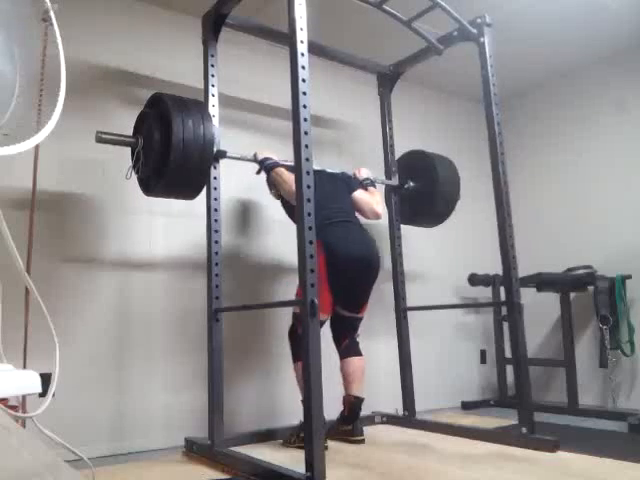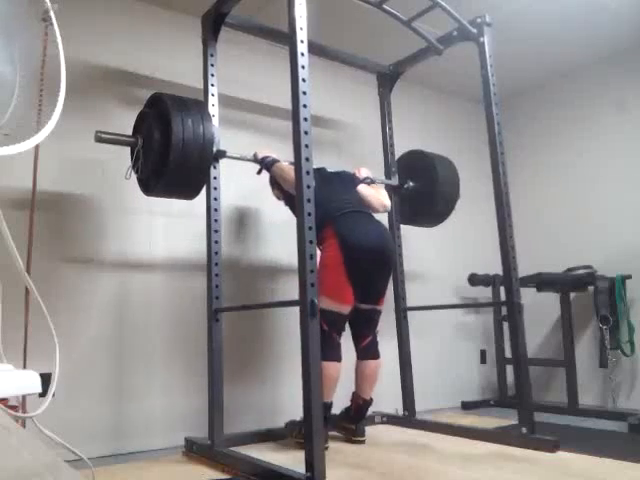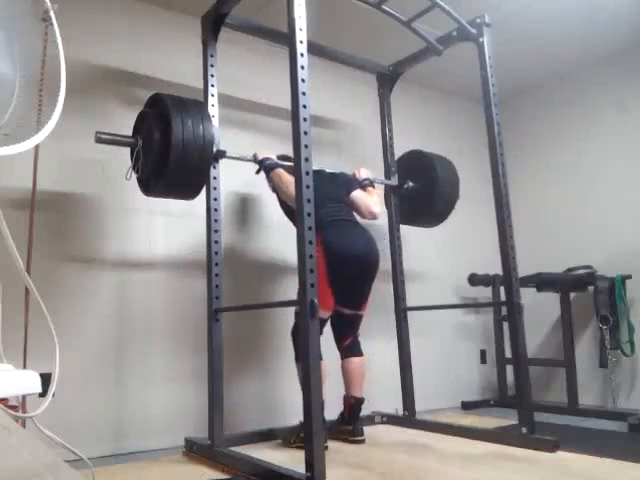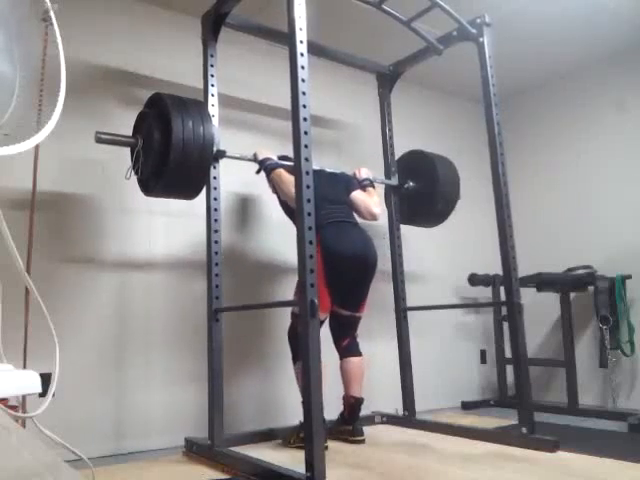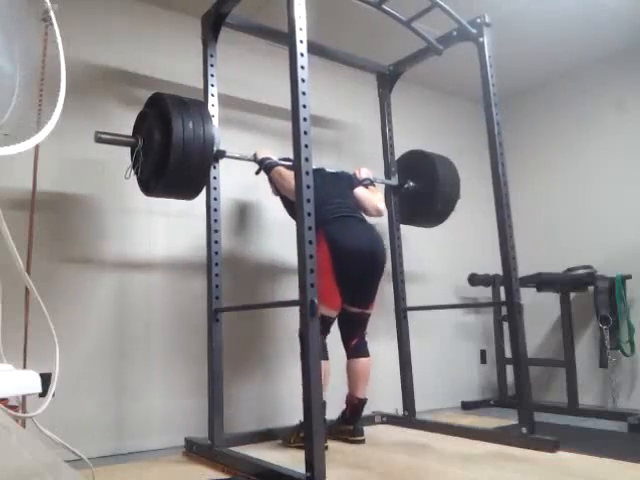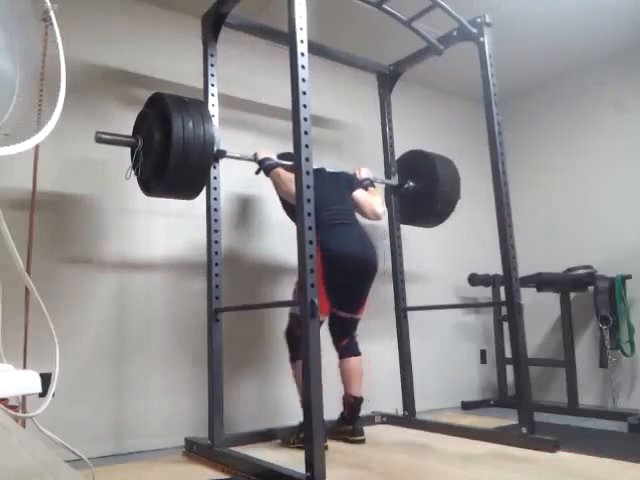
dt=0.4s
person 1, frame 1
left shoulder: (286, 176)
right shoulder: (341, 178)
left elbow: (296, 193)
right elbow: (376, 210)
left wrist: (269, 164)
right wrist: (367, 181)
left hip: (333, 249)
right hip: (367, 250)
left knee: (302, 336)
right knee: (346, 337)
right ankle: (351, 422)
person 1, frame 2
left shoulder: (287, 180)
right shoulder: (341, 176)
left elbow: (297, 180)
right elbow: (383, 203)
left wrist: (268, 162)
right wrist: (366, 179)
left hip: (347, 240)
right hip: (381, 239)
left knee: (327, 332)
right knee: (366, 334)
right ankle: (355, 420)
person 1, frame 3
left shoulder: (286, 178)
right shoulder: (339, 177)
left elbow: (296, 196)
right elbow: (374, 210)
left wrist: (268, 164)
right wrist: (366, 181)
left hip: (333, 247)
right hip: (366, 247)
left knee: (305, 335)
right knee: (348, 336)
right ankle: (351, 421)
person 1, frame 4
left shoulder: (285, 176)
right shoulder: (340, 177)
left elbow: (295, 197)
right elbow: (373, 211)
left wrist: (268, 164)
right wrist: (366, 182)
left hip: (331, 248)
right hip: (364, 248)
left knee: (302, 335)
right knee: (346, 336)
right ankle: (351, 422)
person 1, frame 5
left shoulder: (285, 176)
right shoulder: (341, 176)
left elbow: (296, 188)
right elbow: (378, 207)
left wrist: (268, 163)
right wrist: (366, 180)
left hip: (338, 243)
right hip: (373, 244)
right knee: (355, 335)
right ankle: (352, 421)
person 1, frame 6
left shoulder: (288, 177)
right shoulder: (342, 177)
left elbow: (294, 192)
right elbow: (377, 211)
left wrist: (268, 163)
right wrist: (366, 182)
left hip: (331, 251)
right hip: (365, 250)
left knee: (299, 335)
right knee: (345, 338)
right ankle: (351, 421)
